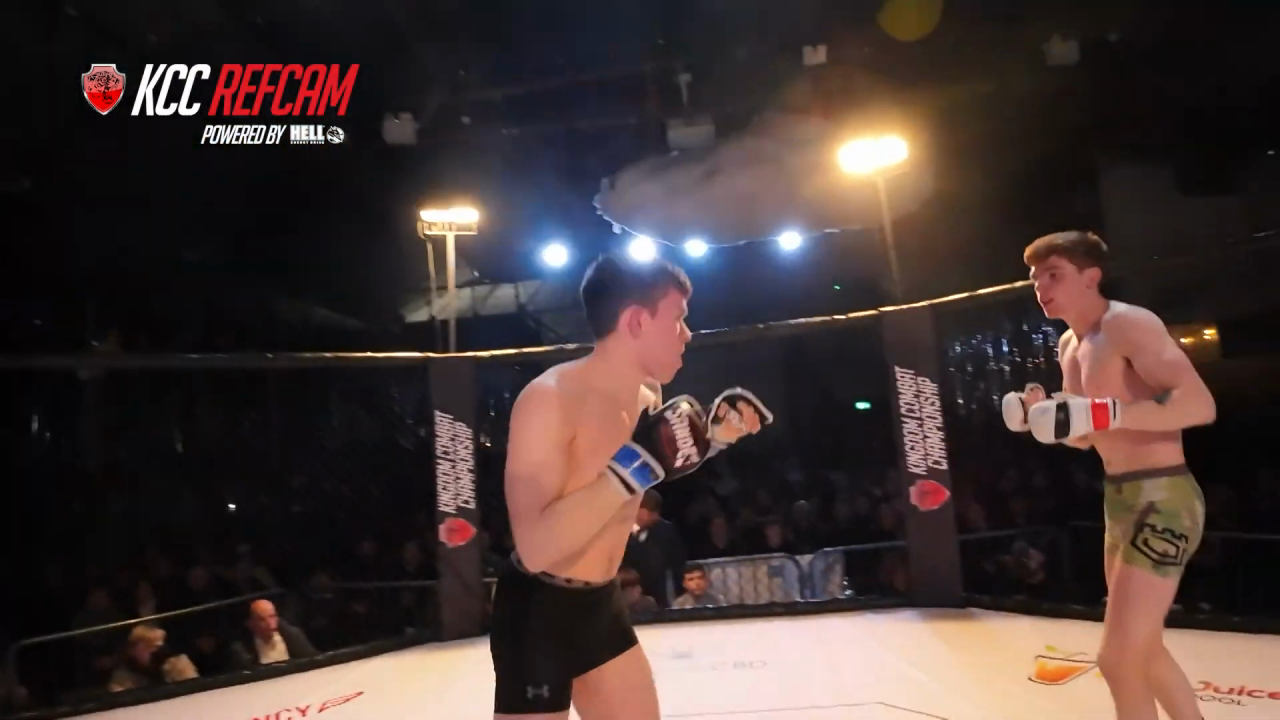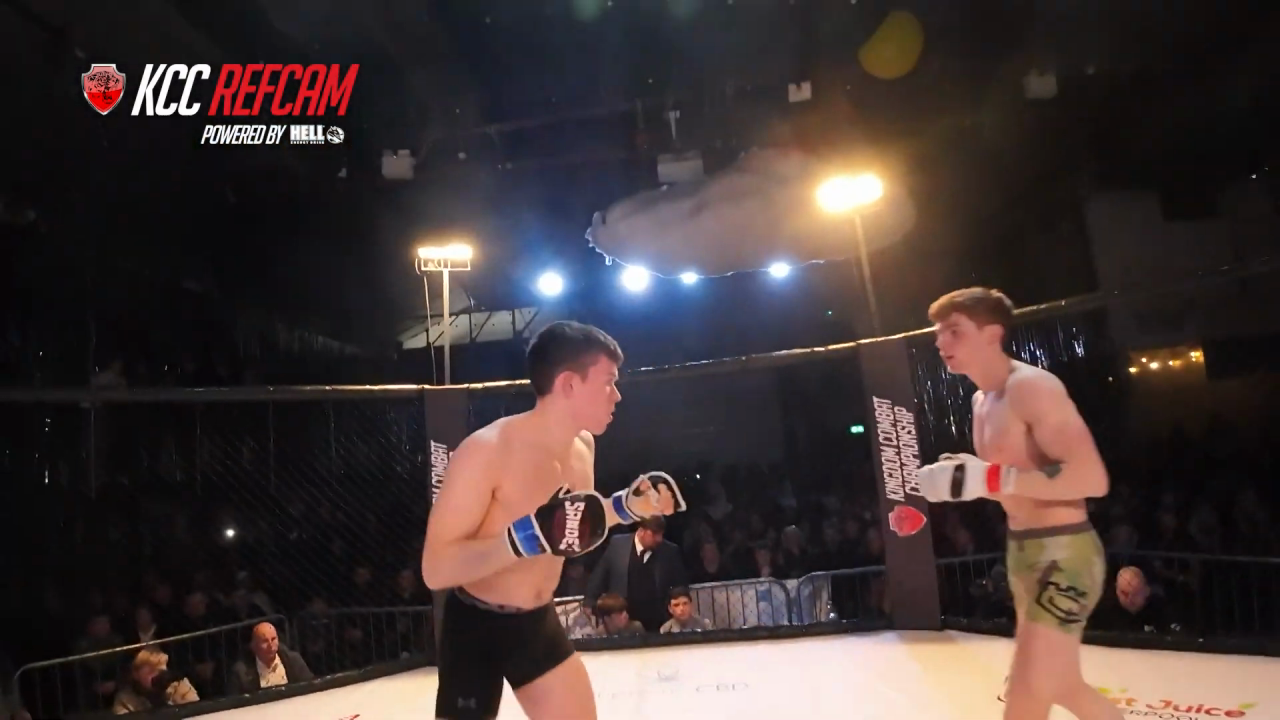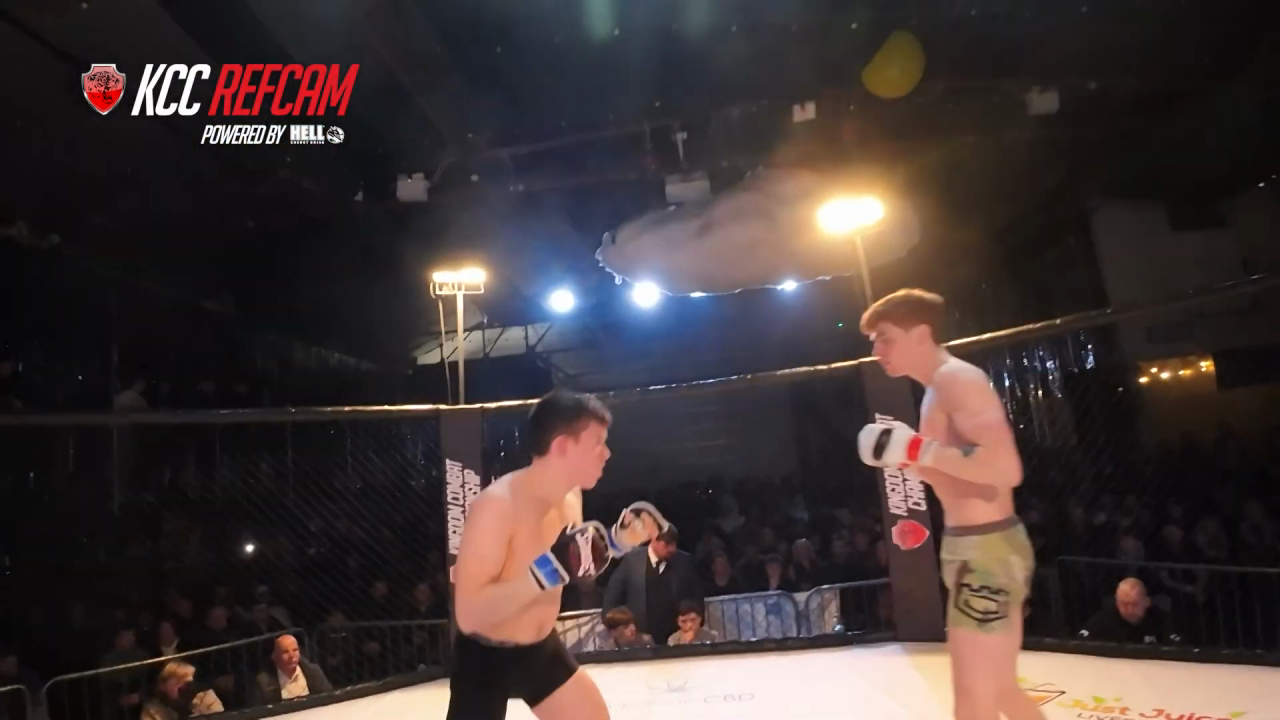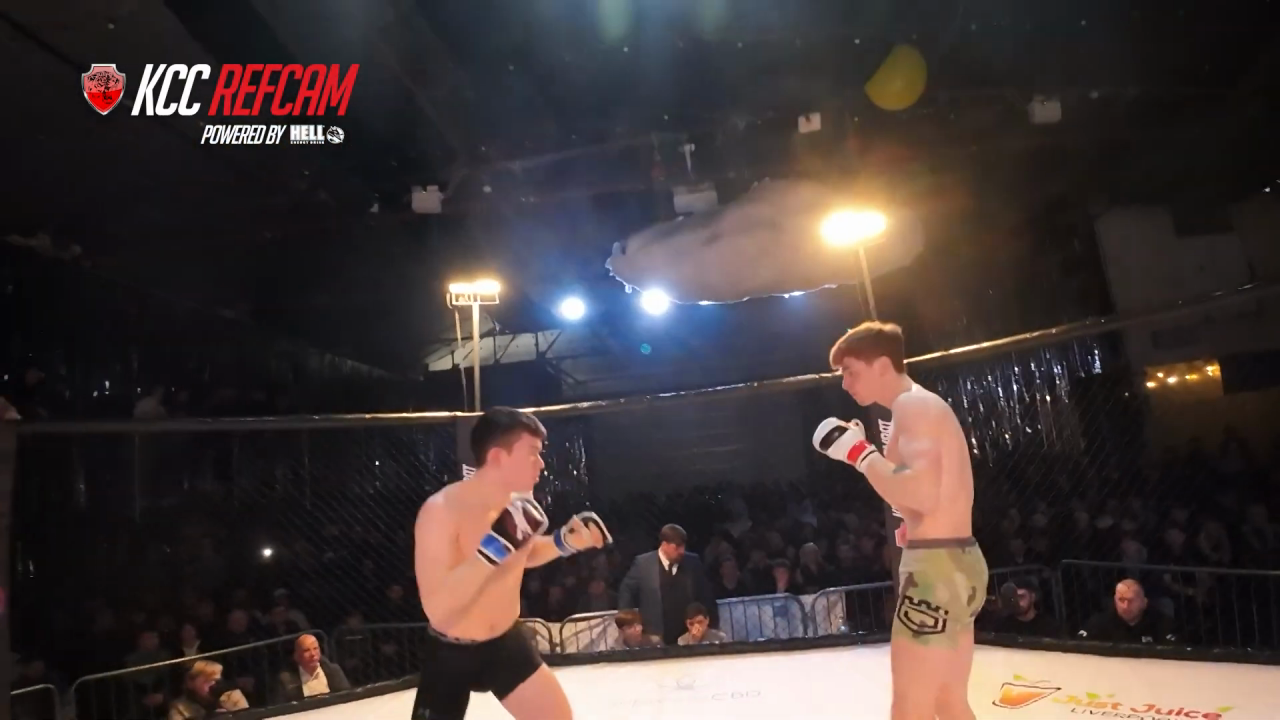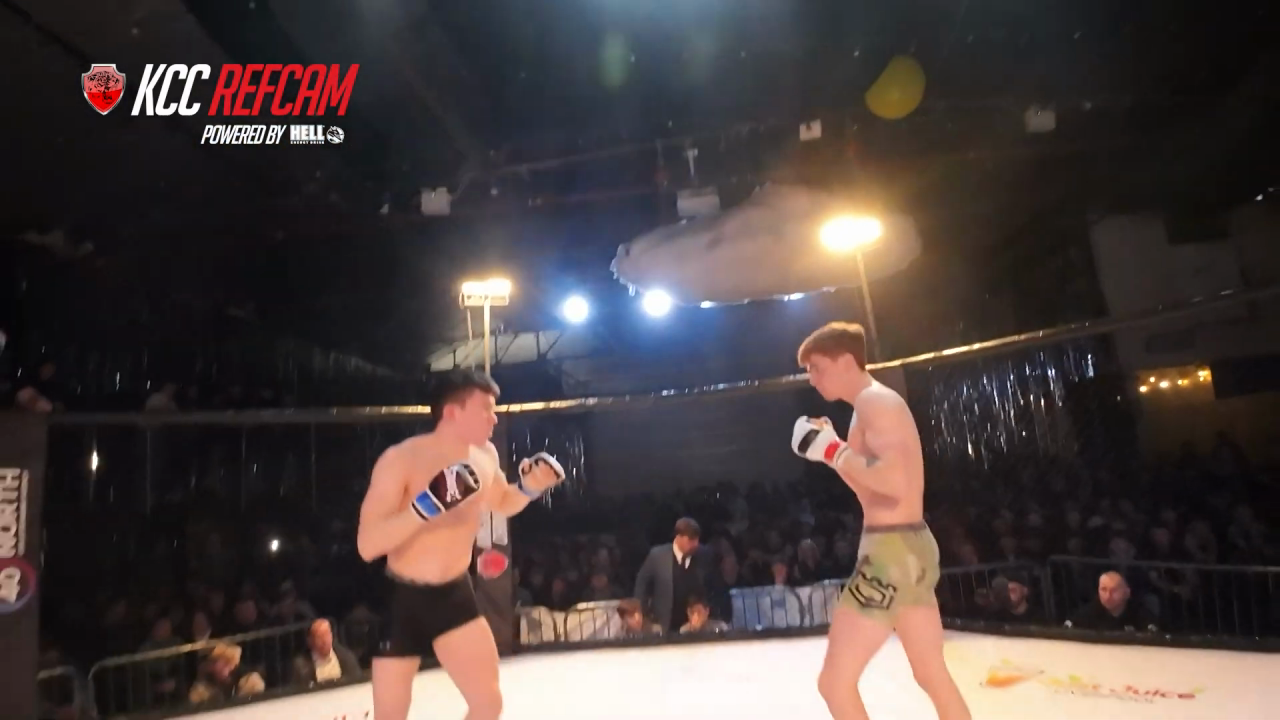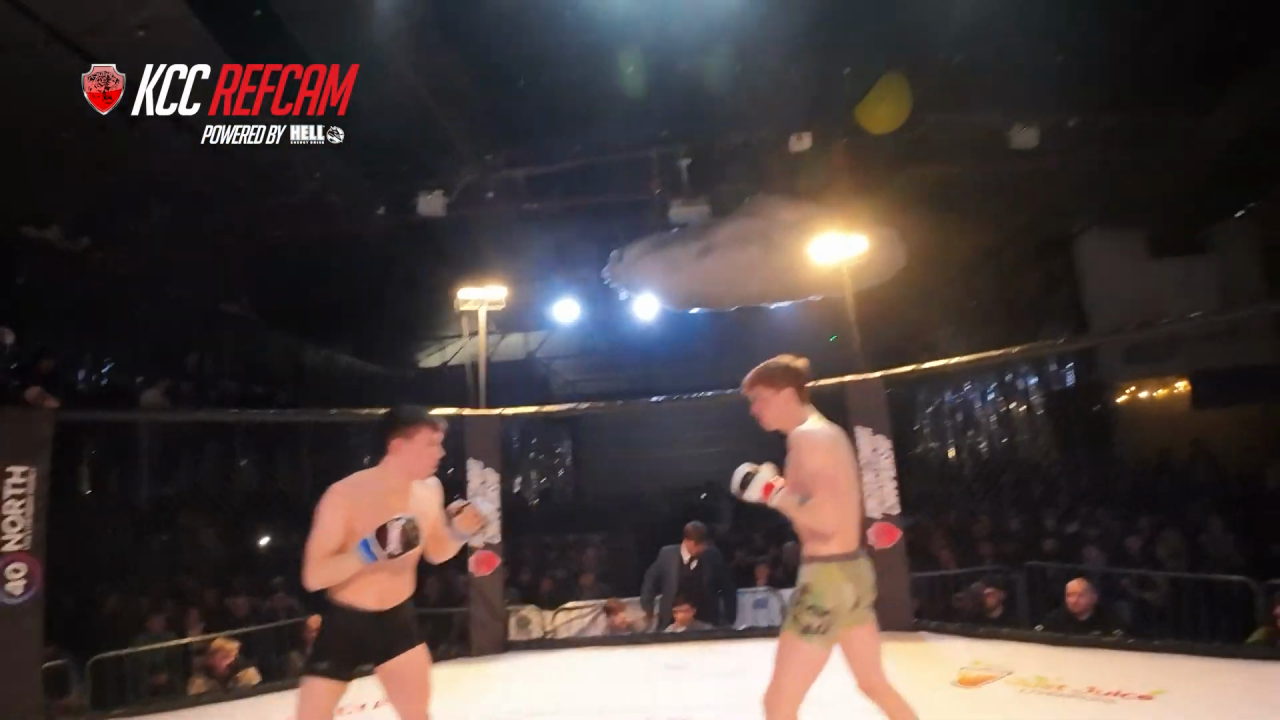
dt=0.2s
person 1, frame 1
left shoulder: (1128, 324)
right shoulder: (1070, 346)
left elbow: (1199, 405)
left wrist: (1099, 414)
right wrist: (1042, 413)
left hip: (1163, 499)
right hip: (1122, 500)
left knee: (1118, 658)
right knee: (1141, 649)
person 1, frame 2
left shoulder: (1032, 387)
right shoulder: (983, 400)
left elbow: (1093, 477)
left wrist: (991, 478)
right wrist: (961, 476)
left hip: (1064, 556)
right hip: (1025, 553)
person 1, frame 3
left shoulder: (958, 379)
right shoulder: (938, 391)
left elbow: (1005, 468)
left wrist: (914, 448)
right wrist: (904, 451)
left hip: (986, 551)
right hip: (971, 549)
person 1, frame 4
left shoulder: (914, 405)
right shoulder: (918, 409)
left elbow: (920, 495)
left wrist: (858, 452)
right wrist: (862, 455)
left hip: (936, 567)
right hip: (953, 563)
person 1, frame 5
left shoulder: (873, 400)
right shoulder: (879, 404)
left elbow: (894, 482)
left wrist: (833, 452)
right wrist: (836, 451)
left hip: (890, 553)
right hip: (911, 548)
left knee: (835, 683)
right knee: (933, 676)
person 1, frame 6
left shoulder: (807, 437)
right shoulder: (826, 433)
left elbow: (826, 518)
left wrist: (771, 492)
right wrist: (775, 487)
left hip: (826, 579)
right hip: (851, 572)
right knee: (875, 685)
person 2, frame 1
left shoulder: (645, 396)
right shoulder: (549, 399)
right elbow: (537, 547)
left wrist: (711, 436)
right wrist: (635, 464)
left hip: (600, 603)
right hip: (537, 606)
person 2, frame 2
left shoulder: (581, 446)
right shoulder: (486, 451)
right elbow: (436, 570)
left wrist: (626, 506)
right wrist: (527, 536)
left hip: (537, 624)
right hip: (477, 626)
person 2, frame 3
left shoulder: (569, 497)
right shoulder: (497, 506)
right elbow: (468, 616)
left wrist: (618, 540)
right wrist: (547, 570)
left hip: (542, 649)
right hip: (486, 658)
person 2, frame 4
left shoulder: (520, 500)
right shoulder: (441, 512)
right elbow: (437, 610)
left wrist: (565, 542)
right wrist: (493, 546)
left hip: (507, 644)
right hip: (449, 656)
person 2, frame 5
left shoulder: (483, 456)
right shoulder: (399, 460)
left elbow: (503, 503)
right elbow: (367, 546)
left wrist: (530, 487)
right wrist: (426, 504)
left hip: (455, 594)
right hip: (406, 600)
person 2, frame 6
left shoulder: (428, 491)
right shoulder: (345, 495)
left elbow: (437, 553)
right elbow: (313, 577)
left wrist: (460, 531)
right wrist: (369, 550)
left hip: (396, 619)
right hip: (344, 622)
